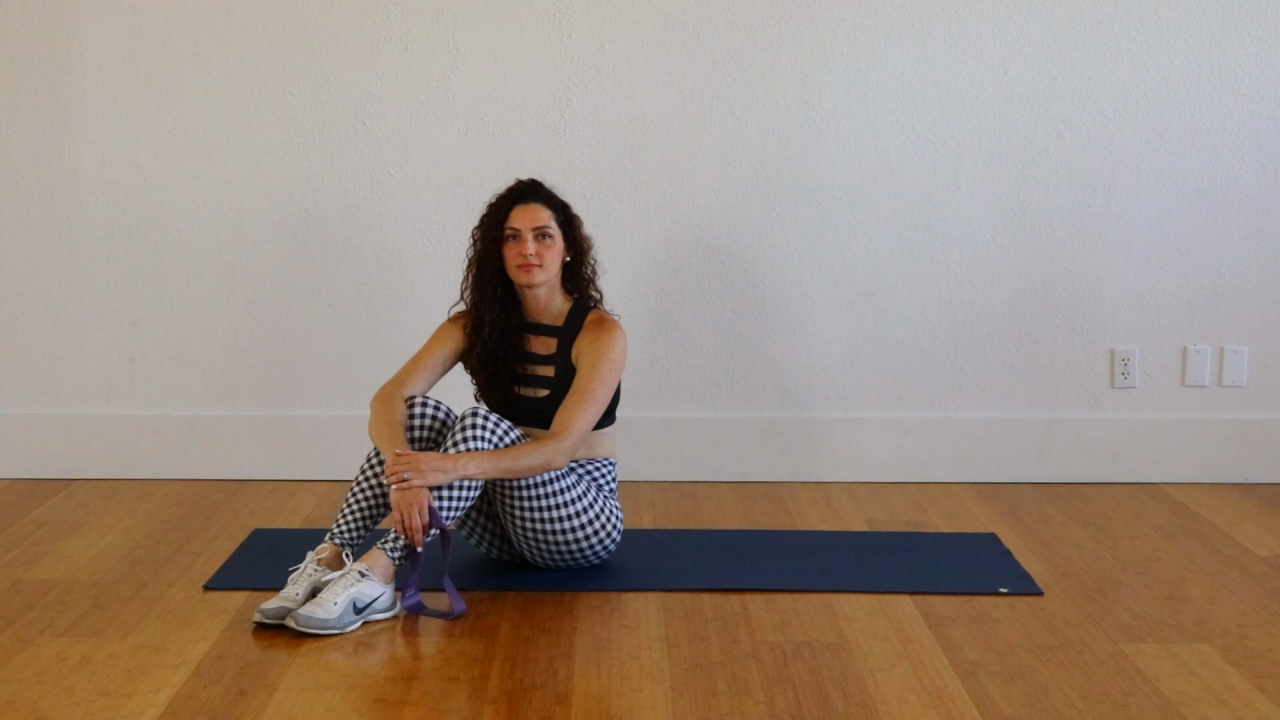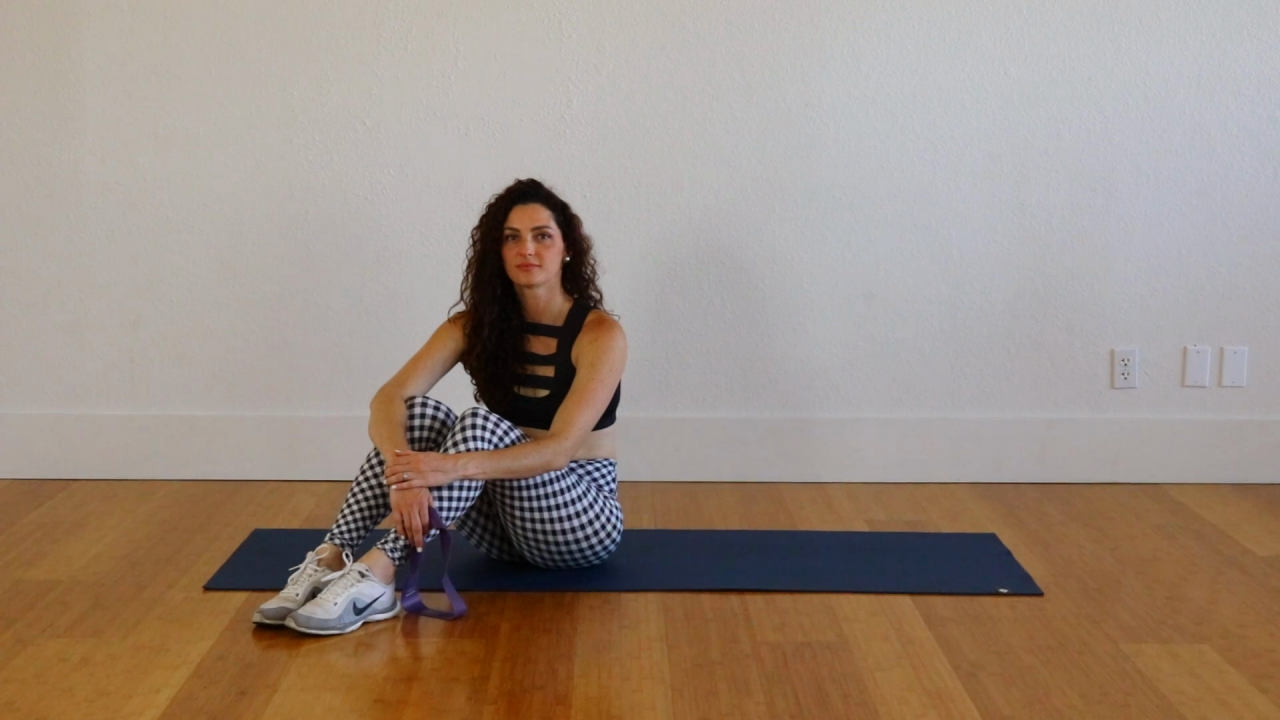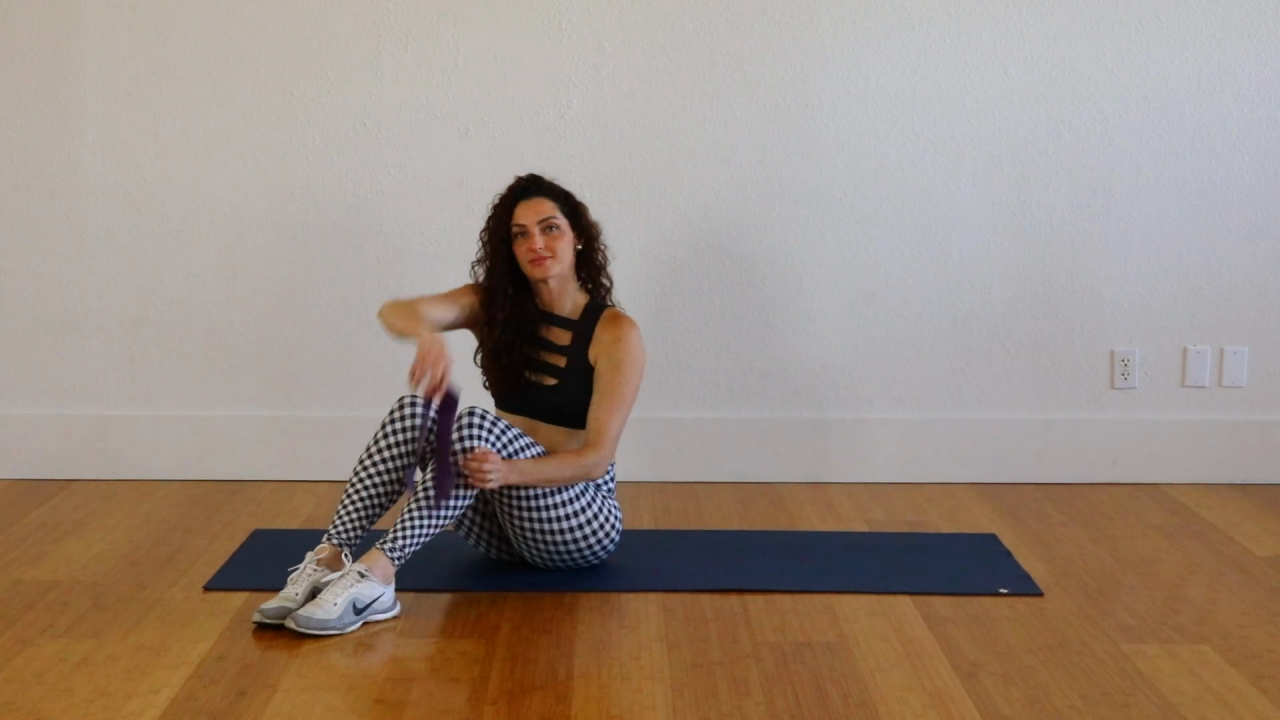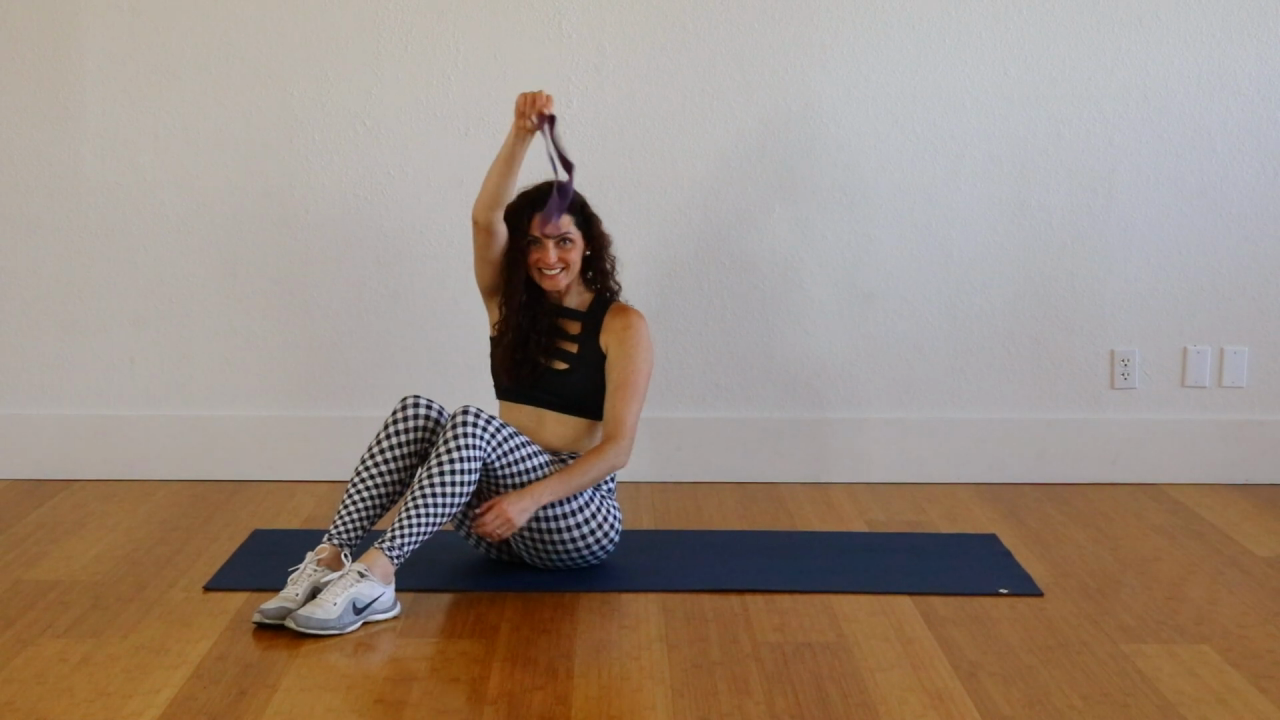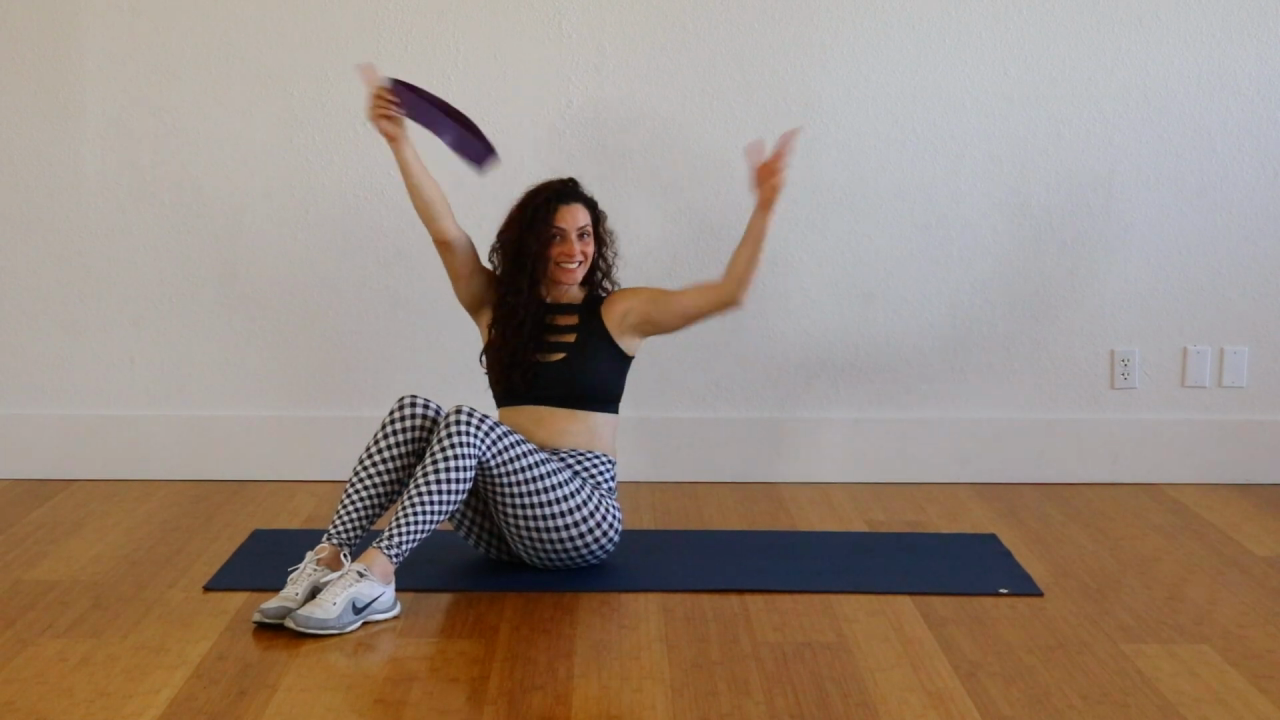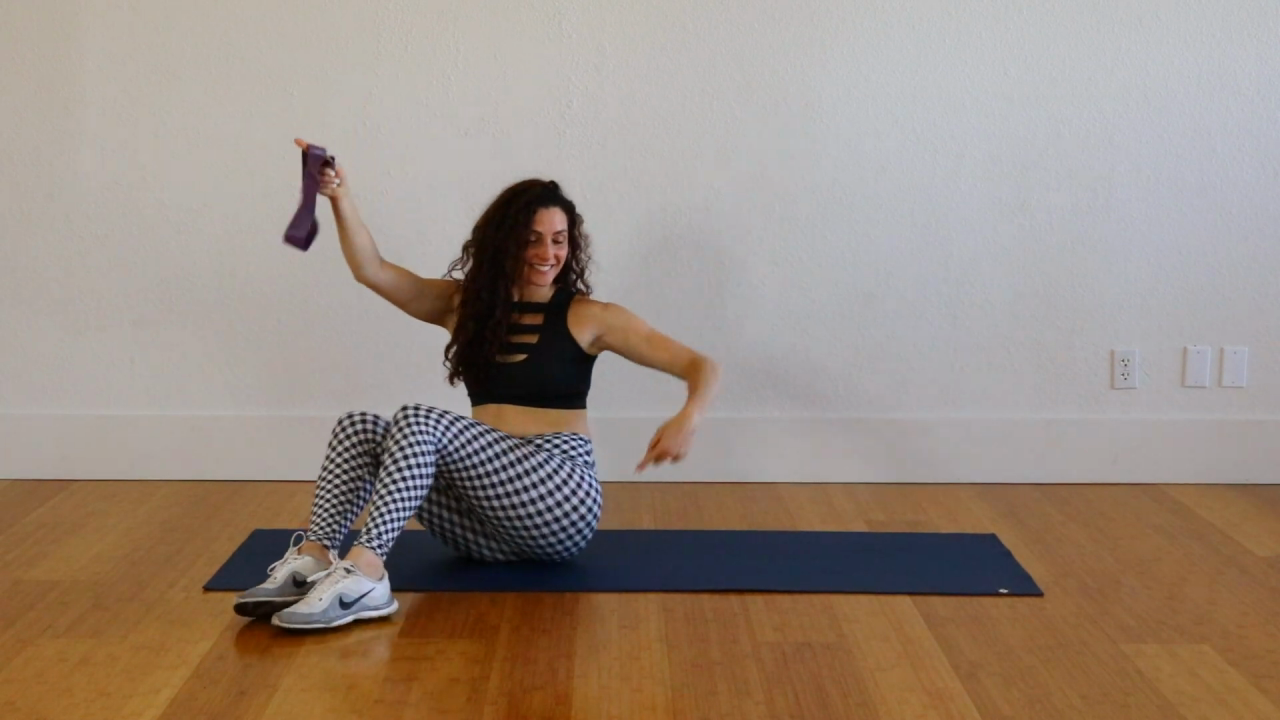
dt=0.7s
person 1, frame 1
left shoulder: (600, 334)
right shoulder: (476, 323)
left elbow: (559, 450)
right elbow: (388, 398)
left wrist: (455, 467)
right wrist: (402, 472)
left hip: (580, 522)
right hip: (505, 522)
left knee: (481, 424)
right knee: (419, 412)
left ankle: (377, 572)
right ankle: (332, 557)
person 1, frame 2
left shoulder: (601, 334)
right shoulder: (475, 324)
left elbow: (559, 450)
right elbow: (389, 398)
left wrist: (454, 468)
right wrist: (403, 474)
left hip: (582, 520)
right hip: (505, 517)
left knee: (482, 425)
right knee: (420, 411)
left ankle: (377, 573)
right ankle: (332, 557)
person 1, frame 3
left shoulder: (615, 333)
right shoulder: (496, 308)
left elbow: (596, 457)
right elbow: (395, 311)
left wrist: (509, 469)
right wrist: (427, 338)
left hip: (581, 522)
right hip: (505, 523)
left knee: (477, 424)
right knee: (415, 409)
left ankle: (376, 575)
right ankle: (330, 559)
person 1, frame 4
left shoulder: (623, 325)
right shoulder: (508, 303)
left elbow: (617, 446)
right elbow: (486, 218)
left wrist: (531, 499)
right wrist: (521, 132)
left hip: (581, 520)
right hip: (507, 508)
left knee: (472, 425)
right knee: (416, 412)
left ankle: (377, 574)
right ankle: (329, 559)
person 1, frame 5
left shoulder: (619, 313)
right shoulder: (497, 304)
left elbow: (728, 294)
right elbow: (448, 234)
left wrist: (764, 204)
right wrist: (401, 142)
left hip: (580, 521)
right hip: (501, 512)
left knee: (460, 426)
right knee: (412, 409)
left ankle: (376, 574)
right ankle: (330, 559)
person 1, frame 6
left shoulder: (588, 317)
right shoulder: (463, 304)
left elbow: (702, 367)
right elbow: (372, 272)
left wrist: (687, 418)
right wrist: (340, 199)
left hip: (561, 504)
right hip: (491, 521)
left knee: (418, 421)
right knee: (357, 428)
left ankle: (364, 572)
right ankle: (313, 559)
